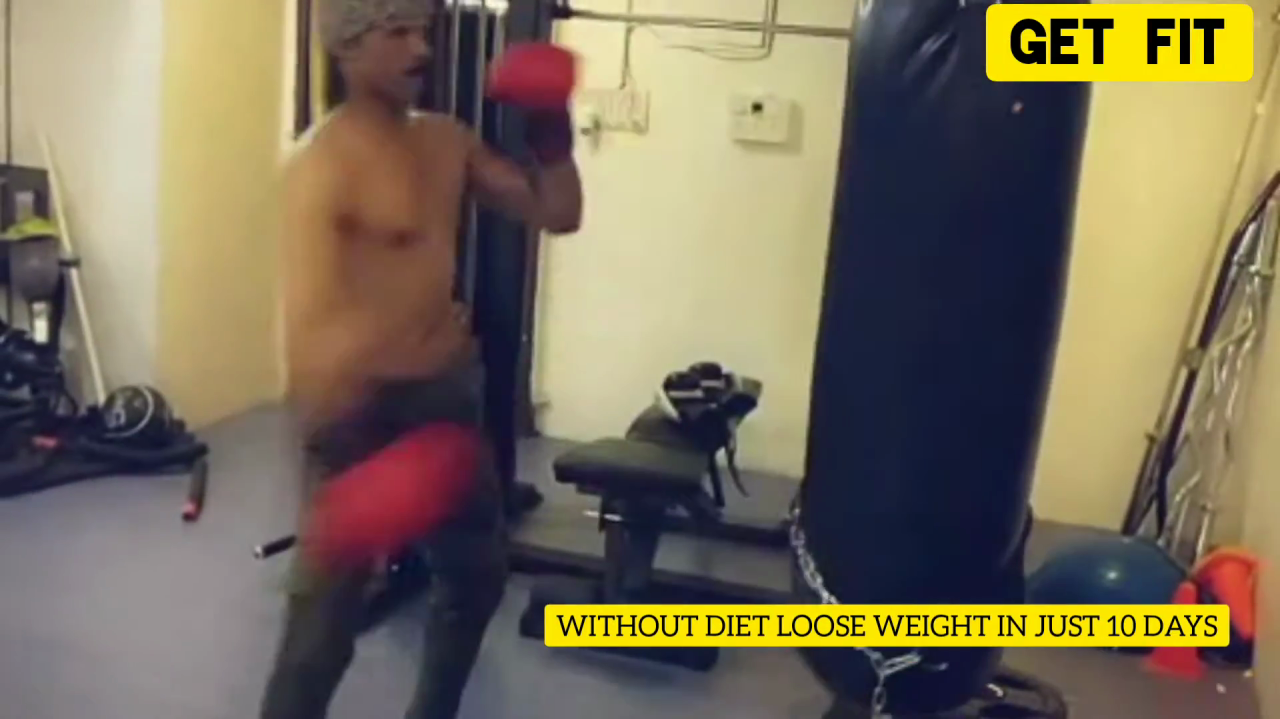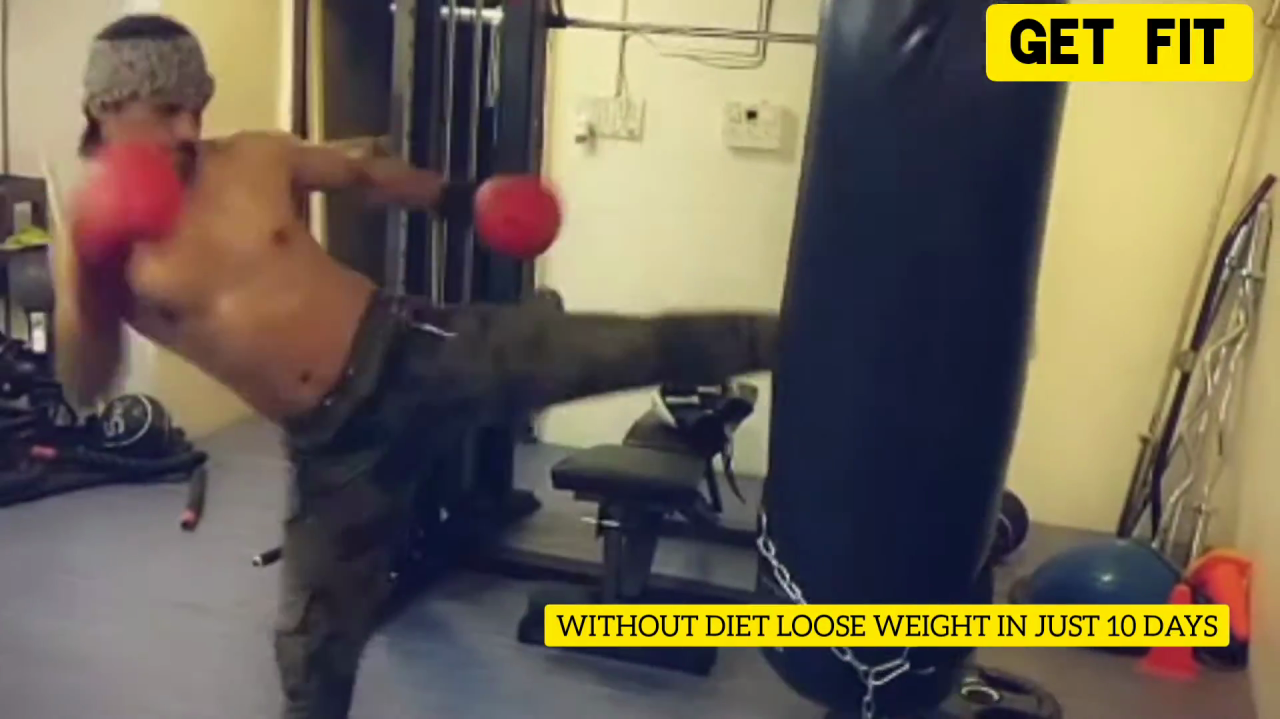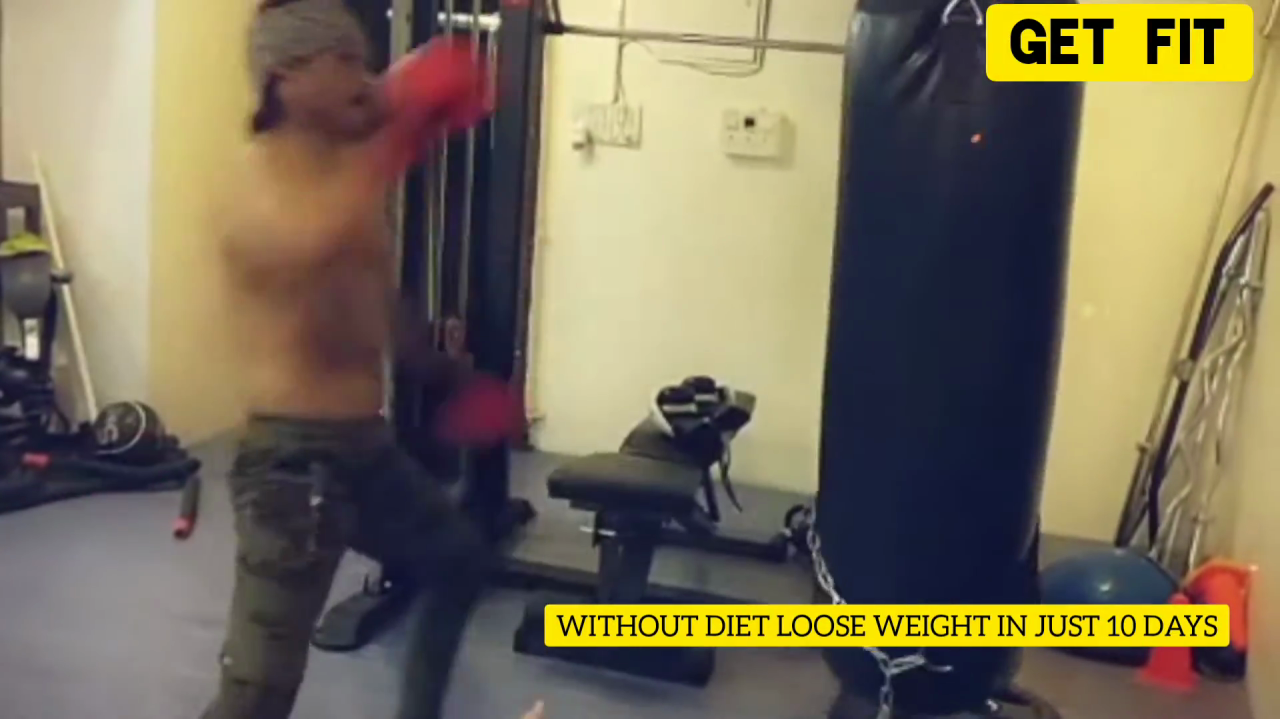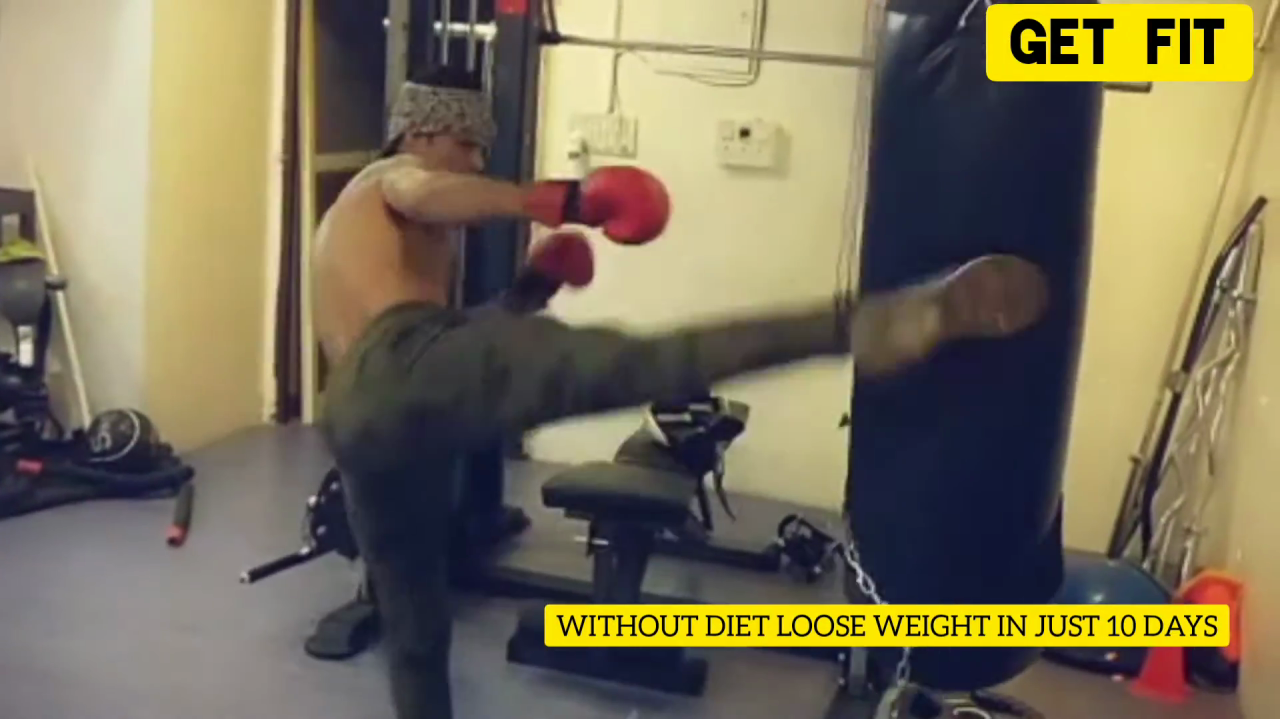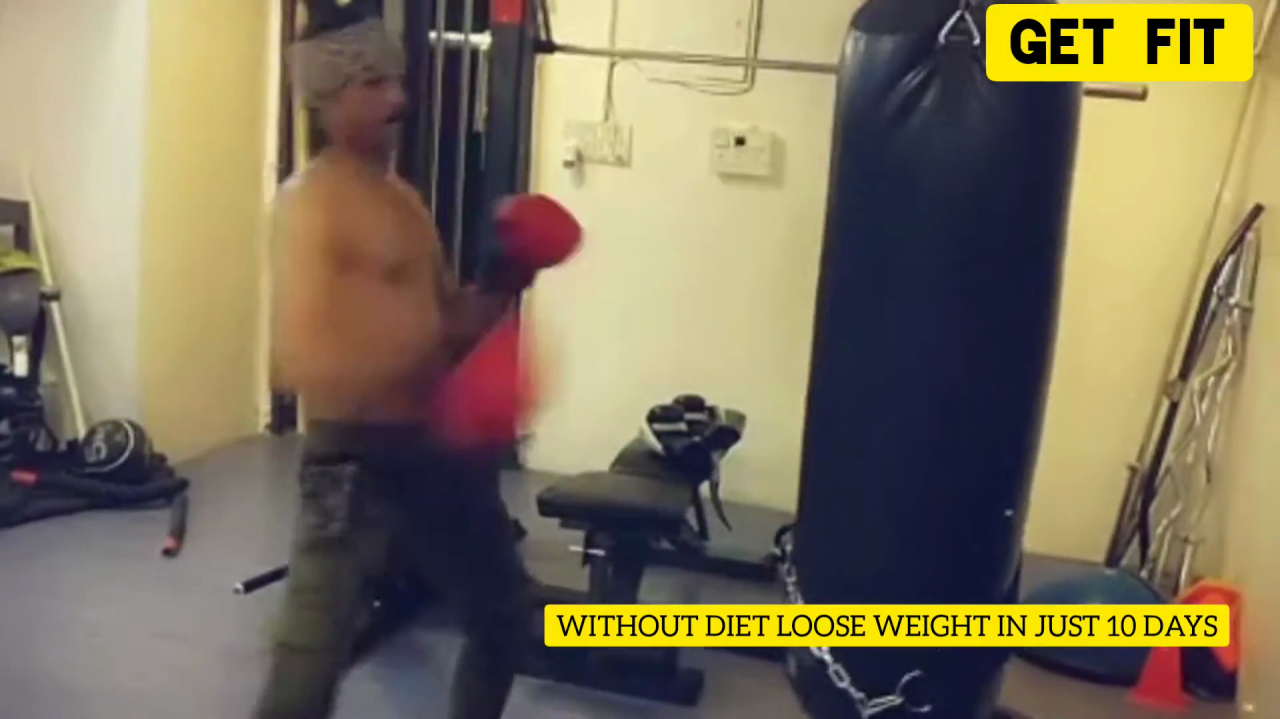
dt=0.4s
person 1, frame 1
left shoulder: (445, 138)
right shoulder: (323, 166)
left elbow: (559, 215)
right elbow: (310, 326)
left wrist: (552, 134)
right wrist: (345, 455)
left hip: (452, 394)
right hip: (362, 408)
left knee: (477, 576)
right knee: (323, 618)
person 1, frame 2
left shoulder: (255, 158)
left elbow: (363, 173)
right elbow: (86, 382)
left wrist: (460, 199)
right wrist: (96, 282)
left hip: (409, 354)
right hip: (330, 440)
left knee: (627, 351)
right knee: (314, 642)
person 1, frame 3
left shoulder: (364, 159)
right shoulder: (260, 182)
right elbow: (312, 241)
left wrist: (452, 379)
right wrist: (395, 136)
left hip: (365, 445)
right hip: (295, 464)
left knee: (458, 562)
person 1, frame 4
left shoulder: (341, 229)
right shoulder: (405, 176)
right elbow: (429, 200)
left wrist: (527, 291)
right wrist: (559, 199)
left hip: (354, 418)
right hip: (413, 363)
left knee: (413, 622)
right knee: (630, 364)
right ankle: (884, 327)
person 1, frame 5
left shoulder: (401, 197)
right shoulder: (313, 207)
left elbow: (445, 312)
right elbow: (306, 366)
left wrist: (508, 275)
left hip: (442, 456)
right hip: (358, 466)
left knee: (510, 617)
